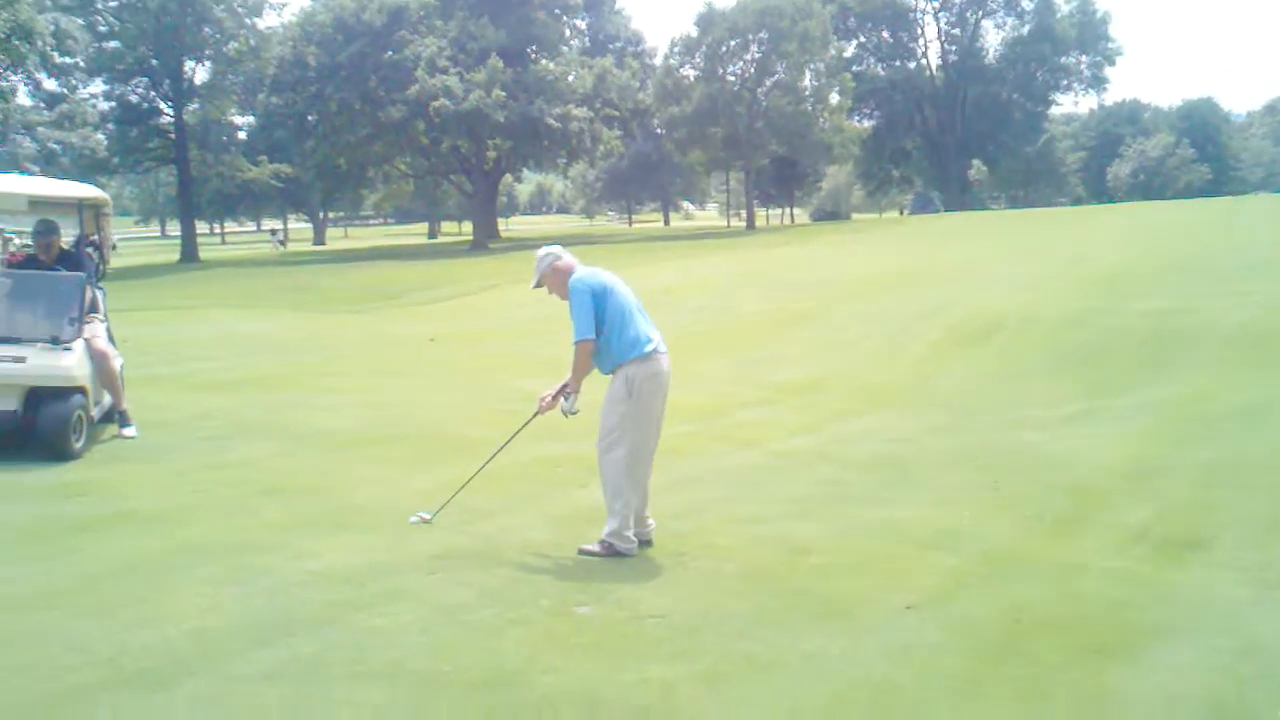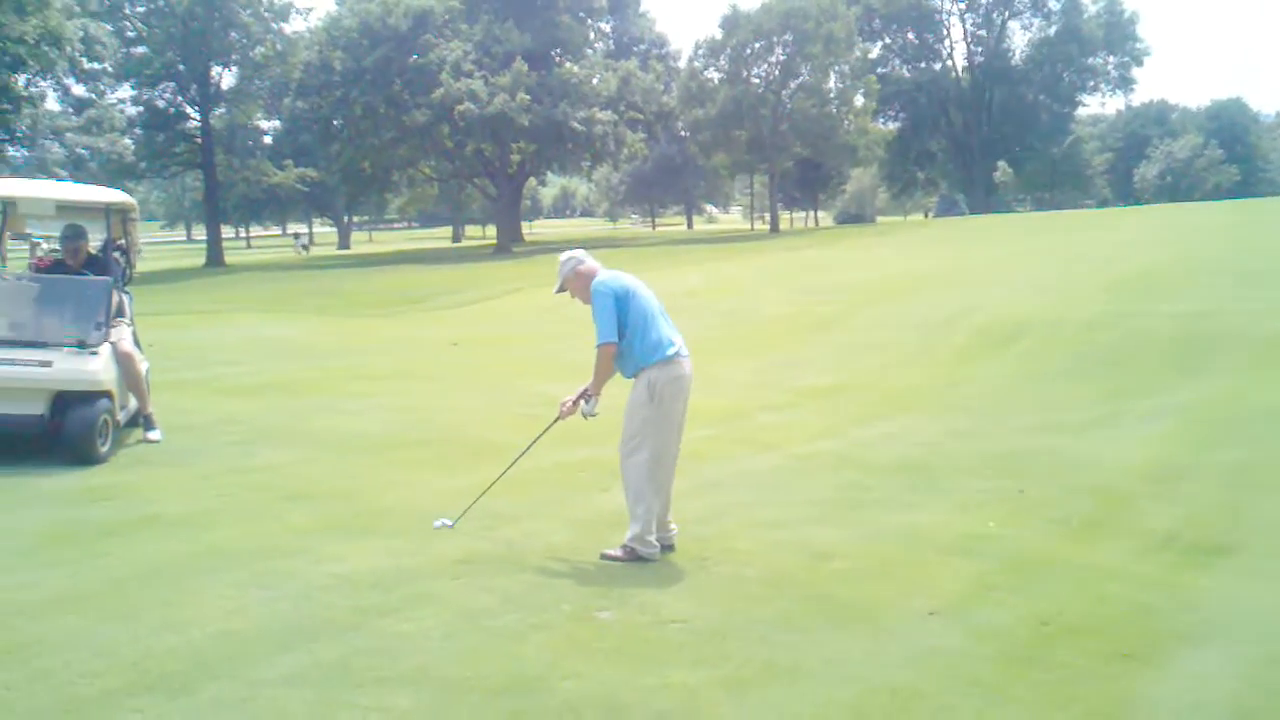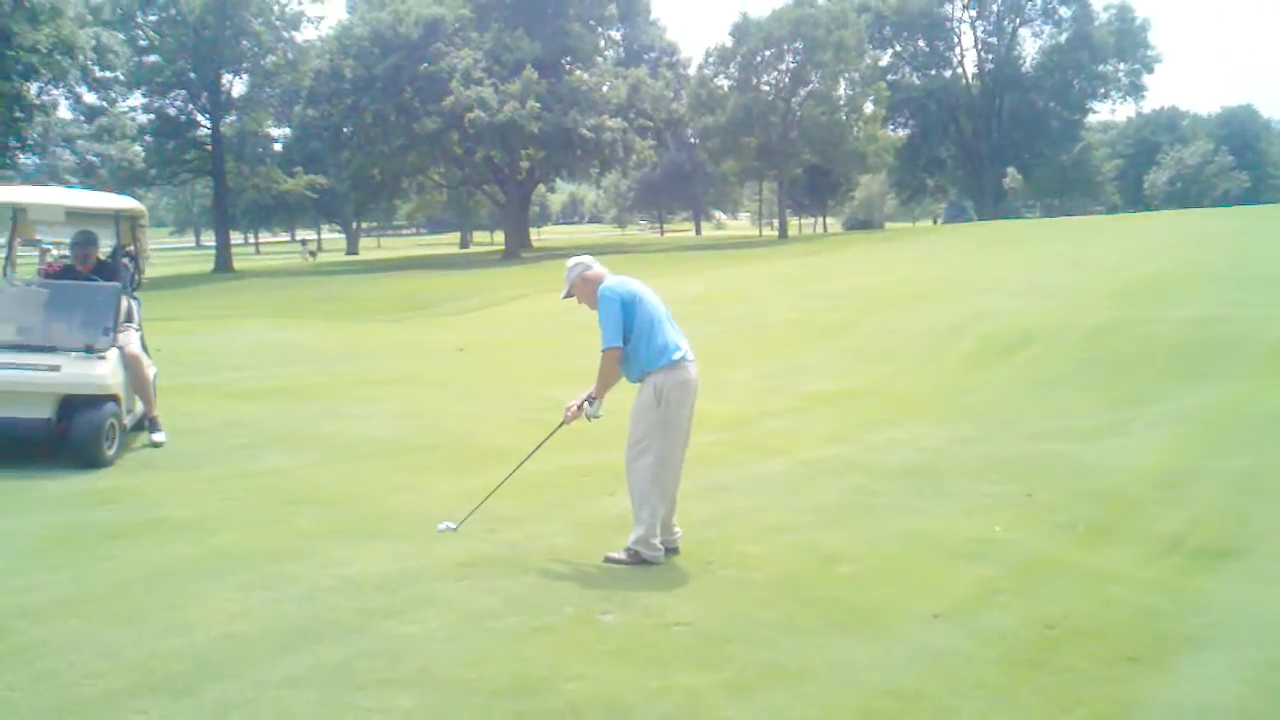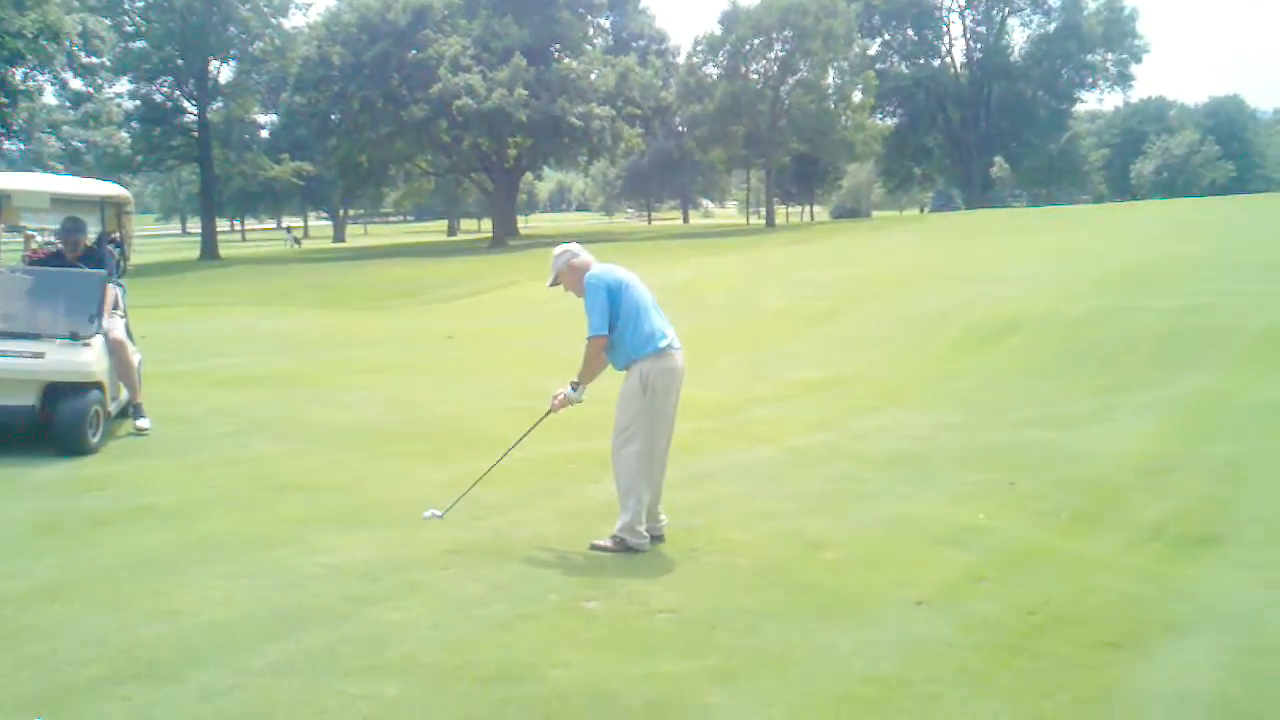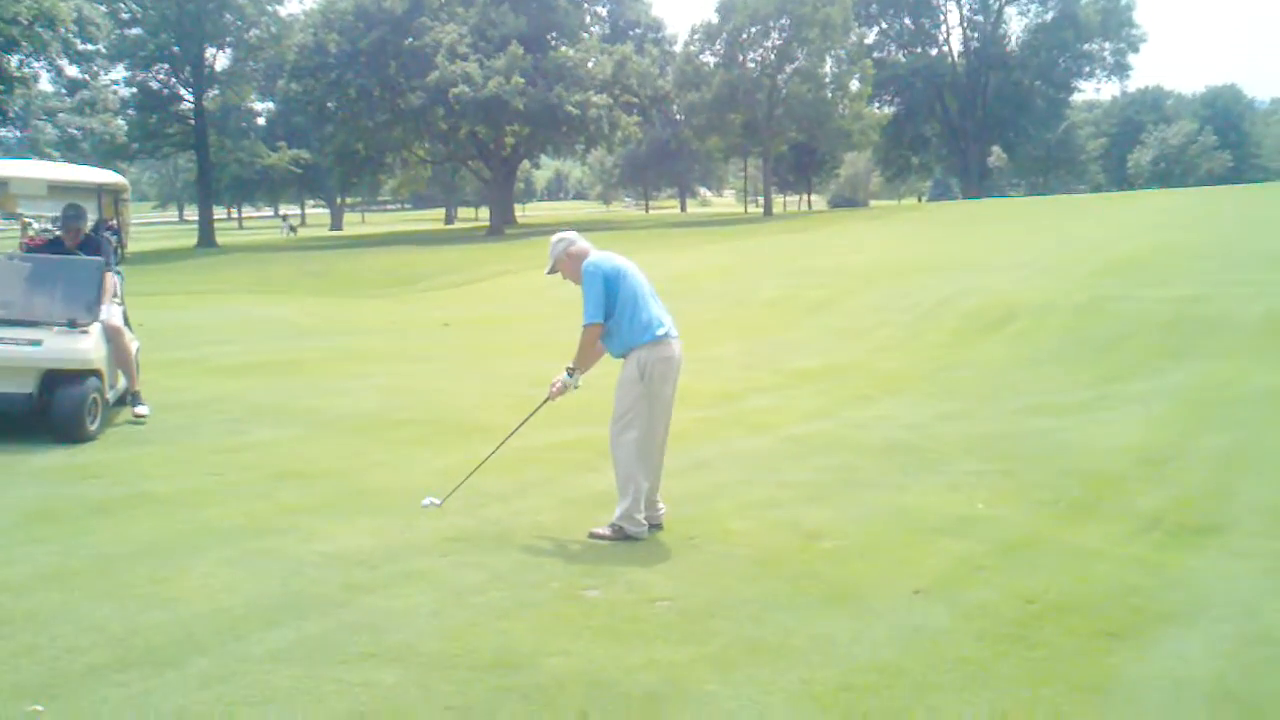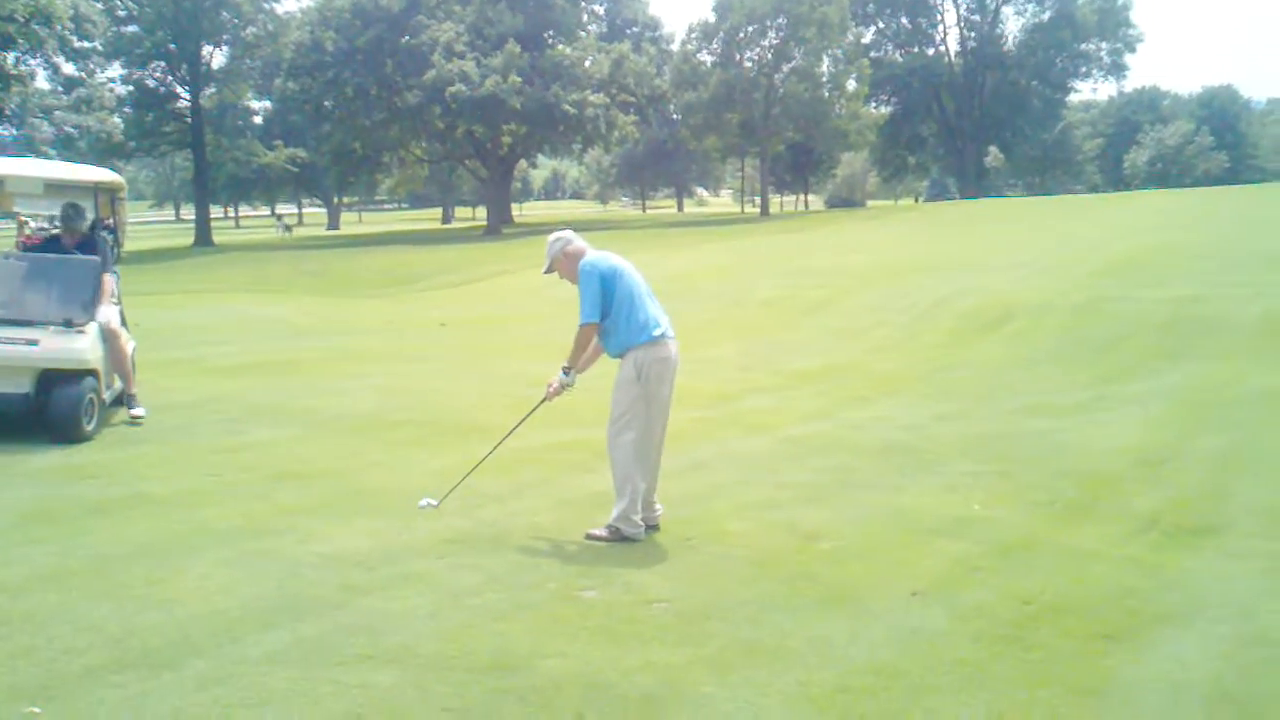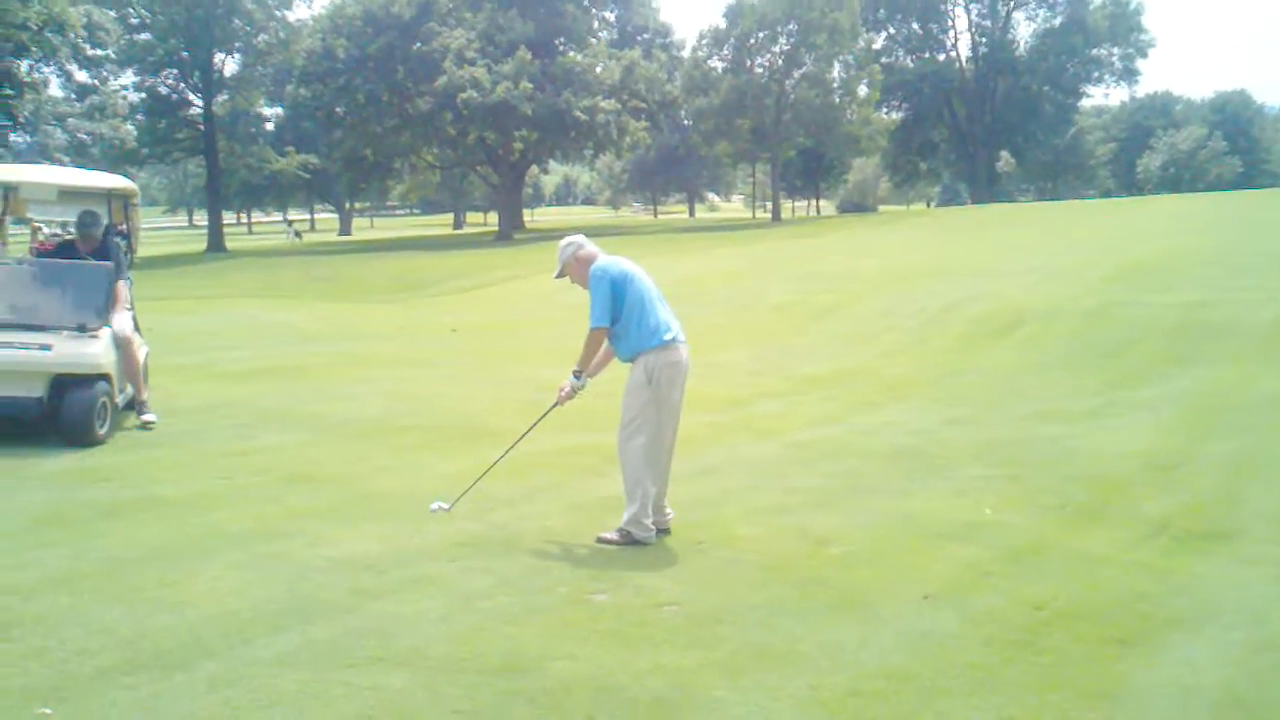
dt=0.1s
person 1, frame 1
left shoulder: (579, 283)
right shoulder: (596, 279)
left elbow: (585, 345)
right elbow: (597, 348)
left wrist: (572, 392)
right wrist: (561, 388)
left hip: (636, 371)
right hip: (652, 364)
left knee: (615, 452)
right knee: (633, 453)
left ankle: (621, 538)
right ankle: (638, 528)
person 1, frame 2
left shoulder: (601, 287)
right shoulder: (618, 282)
left elbow: (608, 348)
right elbow: (618, 352)
left wrist: (592, 396)
right wrist: (581, 393)
left hip: (657, 374)
right hip: (674, 368)
left knee: (638, 457)
right knee: (657, 457)
left ankle: (643, 543)
right ankle: (661, 533)
person 1, frame 3
left shoulder: (608, 292)
right shoulder: (625, 288)
left elbow: (613, 353)
right elbow: (623, 357)
left wrist: (596, 399)
right wrist: (586, 398)
left hip: (664, 379)
right hip: (680, 373)
left knee: (643, 461)
right knee: (663, 461)
left ankle: (646, 546)
right ankle: (665, 536)
person 1, frame 4
left shoulder: (594, 280)
right shoulder: (612, 276)
left elbow: (598, 341)
right elbow: (610, 346)
left wrist: (577, 385)
right wrist: (576, 387)
left hip: (649, 367)
right hip: (667, 361)
left knee: (629, 449)
right knee: (649, 448)
left ankle: (632, 533)
right ankle: (651, 523)
person 1, frame 5
left shoulder: (592, 267)
right shoulder: (610, 264)
left elbow: (593, 329)
right elbow: (607, 334)
left wrist: (572, 371)
right wrist: (574, 374)
left hip: (647, 355)
right hip: (664, 349)
left knee: (628, 436)
right knee: (647, 437)
left ankle: (631, 521)
right ankle: (650, 512)
person 1, frame 6
left shoulder: (589, 266)
right shoulder: (607, 263)
left elbow: (589, 328)
right elbow: (605, 334)
left wrist: (568, 371)
right wrist: (572, 374)
left hip: (643, 355)
right hip: (661, 350)
left knee: (625, 438)
right knee: (645, 437)
left ankle: (627, 523)
right ankle: (646, 513)
person 1, frame 7
left shoulder: (600, 271)
right shoulder: (619, 268)
left elbow: (599, 332)
right elbow: (616, 339)
left wrist: (578, 374)
right wrist: (584, 377)
left hip: (654, 360)
right hip: (672, 354)
left knee: (636, 442)
right knee: (655, 442)
left ankle: (638, 526)
right ankle: (657, 517)
person 2, frame 1
left shoulder: (77, 259)
right shoulder: (27, 265)
left elbow: (85, 292)
left hip: (84, 318)
left knee: (100, 351)
left ankle: (122, 412)
person 2, frame 2
left shoulder: (104, 264)
right shoulder: (53, 269)
left elbow: (112, 296)
left hip: (110, 322)
left knee: (126, 353)
left ankle: (147, 417)
person 2, frame 3
left shoulder: (112, 270)
right shoulder: (63, 275)
left elbow: (121, 301)
left hip: (118, 327)
left knee: (133, 356)
left ankle: (152, 419)
person 2, frame 4
left shoulder: (100, 256)
right shoulder: (50, 261)
left elbow: (109, 287)
left wrist: (103, 316)
left hip: (101, 316)
left knee: (118, 341)
left ankle: (137, 405)
person 2, frame 5
left shoulder: (98, 244)
right shoulder: (49, 248)
left elbow: (108, 276)
left wrist: (104, 304)
left hip: (99, 303)
left knee: (115, 327)
left ankle: (135, 393)
person 2, frame 6
left shoulder: (96, 244)
right shoulder: (47, 245)
left elbow: (106, 276)
left wrist: (104, 305)
left hip: (95, 303)
left knee: (112, 329)
left ankle: (131, 395)
person 2, frame 7
left shoulder: (110, 250)
right shoulder: (62, 250)
left elbow: (120, 283)
left wrist: (119, 313)
left hip: (109, 309)
left knee: (125, 337)
left ankle: (142, 401)
